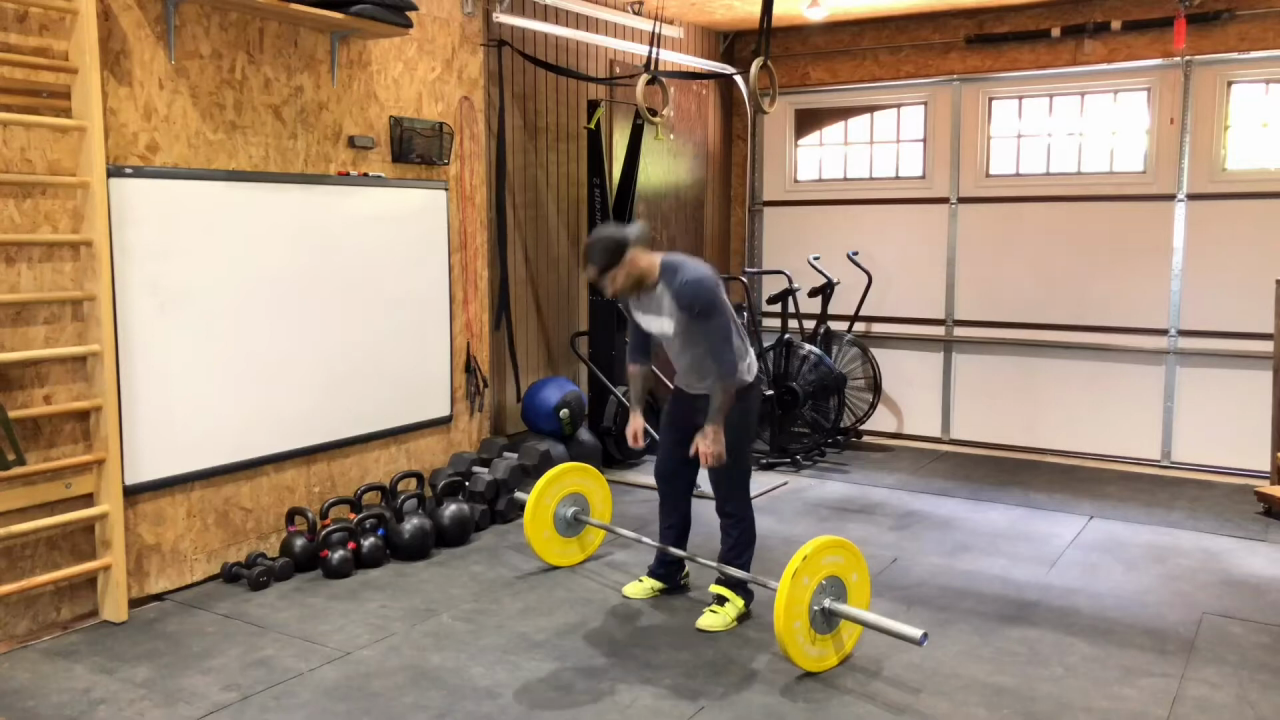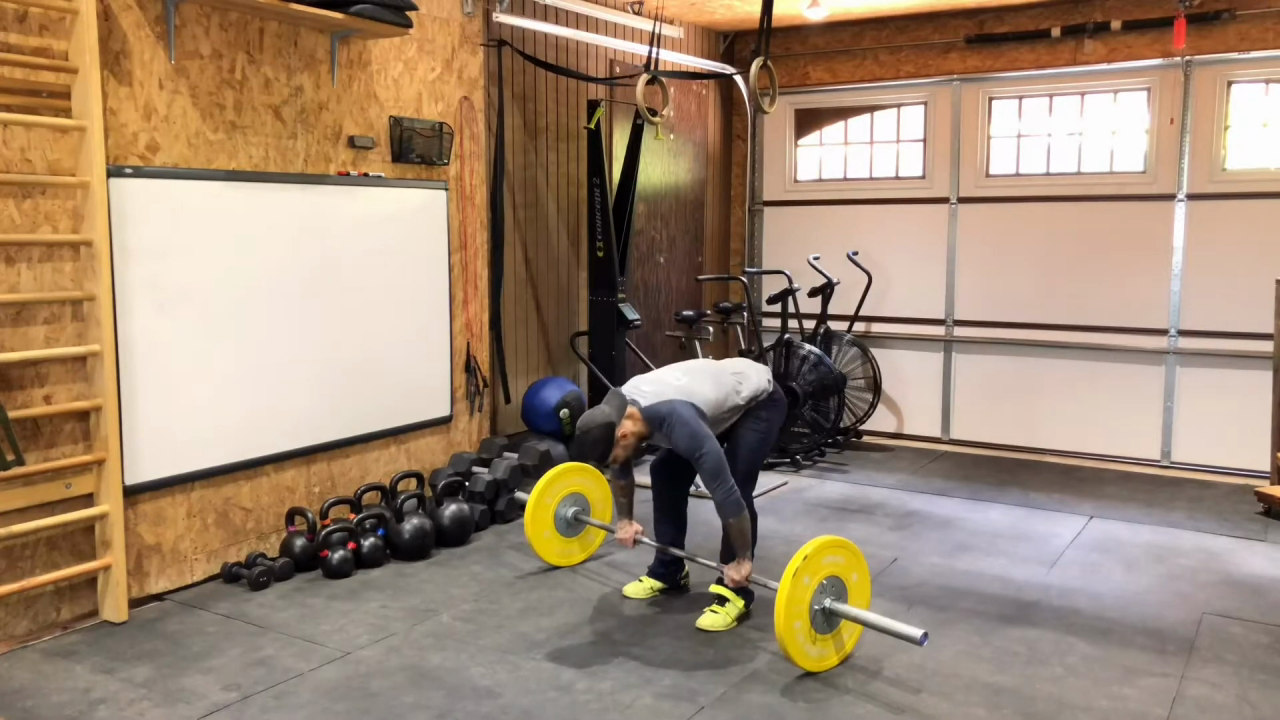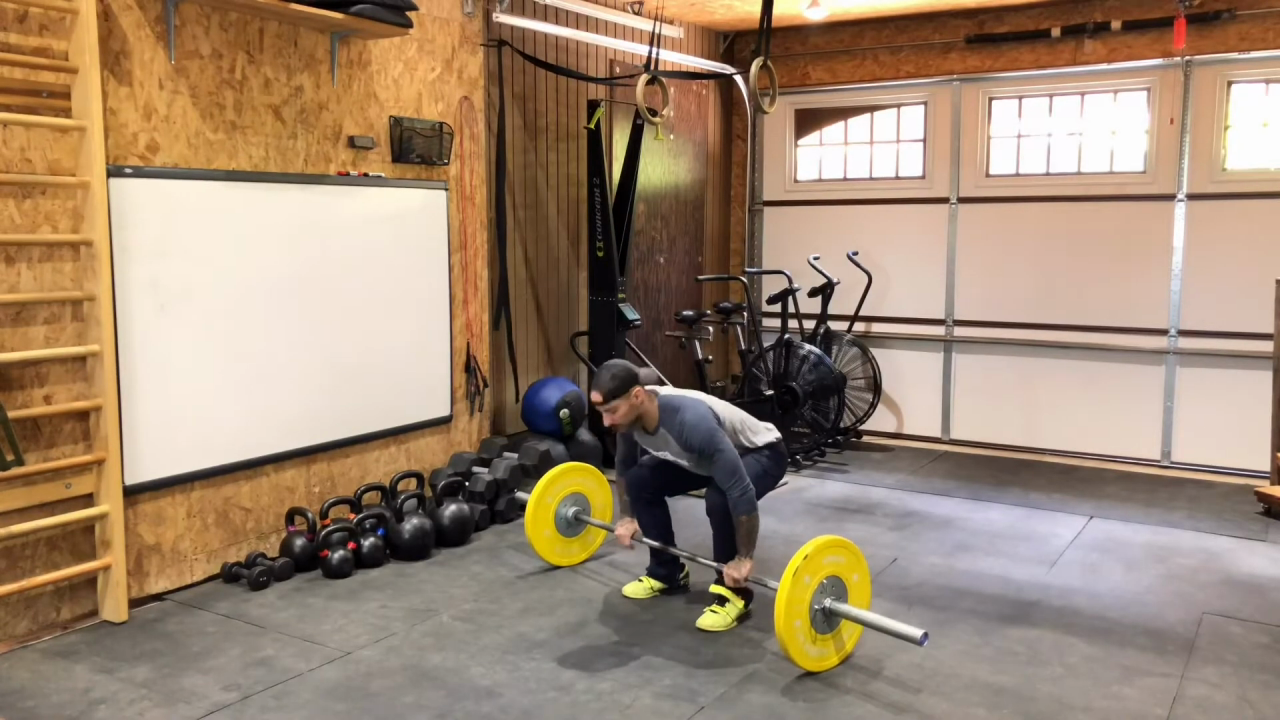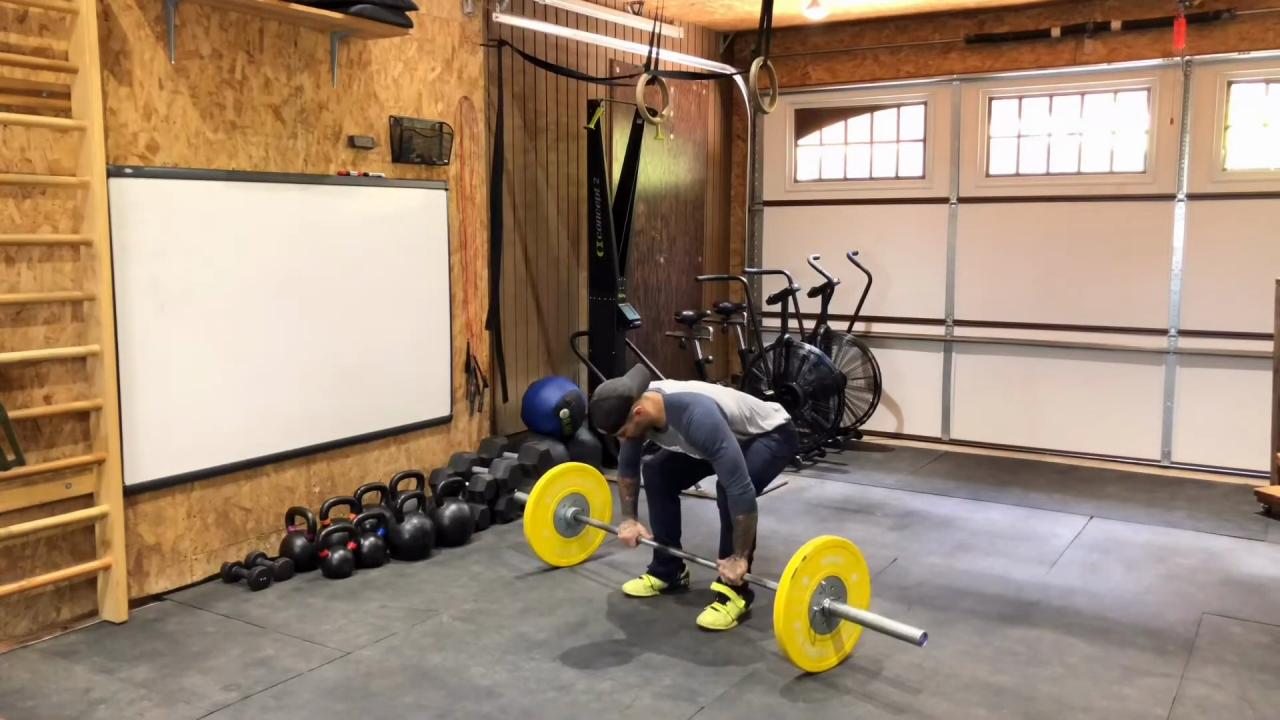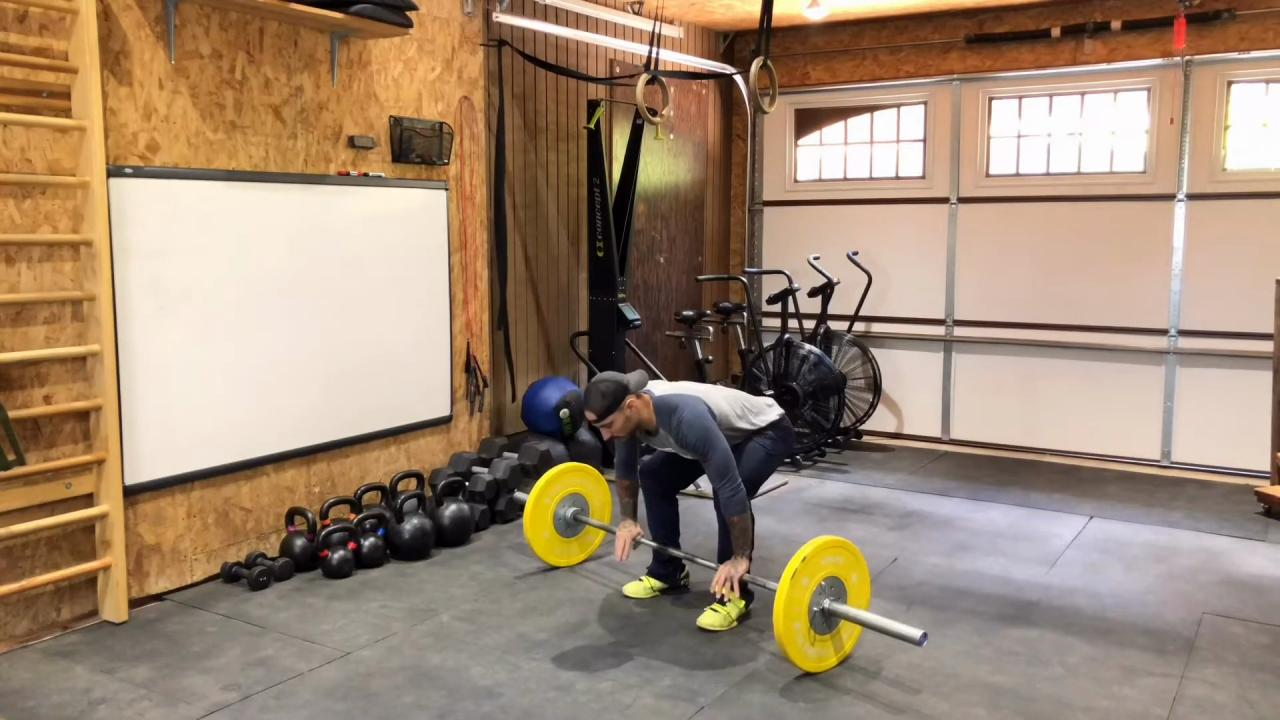
dt=1s
person 1, frame 1
left shoulder: (691, 282)
right shoulder: (633, 290)
left elbow: (725, 359)
right elbow: (638, 351)
left wrist: (714, 428)
right wrist: (636, 410)
left hip: (734, 389)
right hip: (688, 391)
left knee: (729, 487)
right knee: (669, 480)
left ankle: (733, 591)
right ankle: (668, 573)
person 1, frame 2
left shoulder: (677, 421)
right shoulder: (618, 413)
left elbow: (724, 490)
right elbow: (620, 469)
left wrist: (743, 559)
right wrist: (624, 518)
left hip: (759, 403)
right hip: (721, 399)
left knee: (736, 486)
right knee: (665, 474)
left ankle: (735, 593)
right ankle: (669, 571)
person 1, frame 3
left shoulder: (690, 420)
right shoulder: (631, 412)
left elbow: (741, 491)
right elbow: (625, 465)
left wrist: (744, 558)
right wrist: (627, 516)
left hip: (762, 453)
left knee: (719, 498)
right knee: (640, 479)
left ankle: (733, 592)
right ankle: (667, 572)
person 1, frame 4
left shoulder: (698, 417)
right shoulder: (637, 406)
left elbow: (741, 488)
right elbow: (628, 465)
left wrist: (740, 558)
right wrist: (629, 518)
left hip: (772, 434)
right hip: (730, 434)
left knee: (728, 489)
right knee: (657, 474)
left ankle: (735, 591)
right ankle: (669, 570)
person 1, frame 5
left shoulder: (686, 419)
right shoulder: (630, 411)
left elbow: (730, 489)
right elbow: (625, 467)
left wrist: (740, 557)
right wrist: (628, 519)
left hip: (767, 431)
right hip: (725, 431)
left knee: (726, 491)
right knee: (653, 475)
left ankle: (734, 592)
right ankle: (668, 571)
